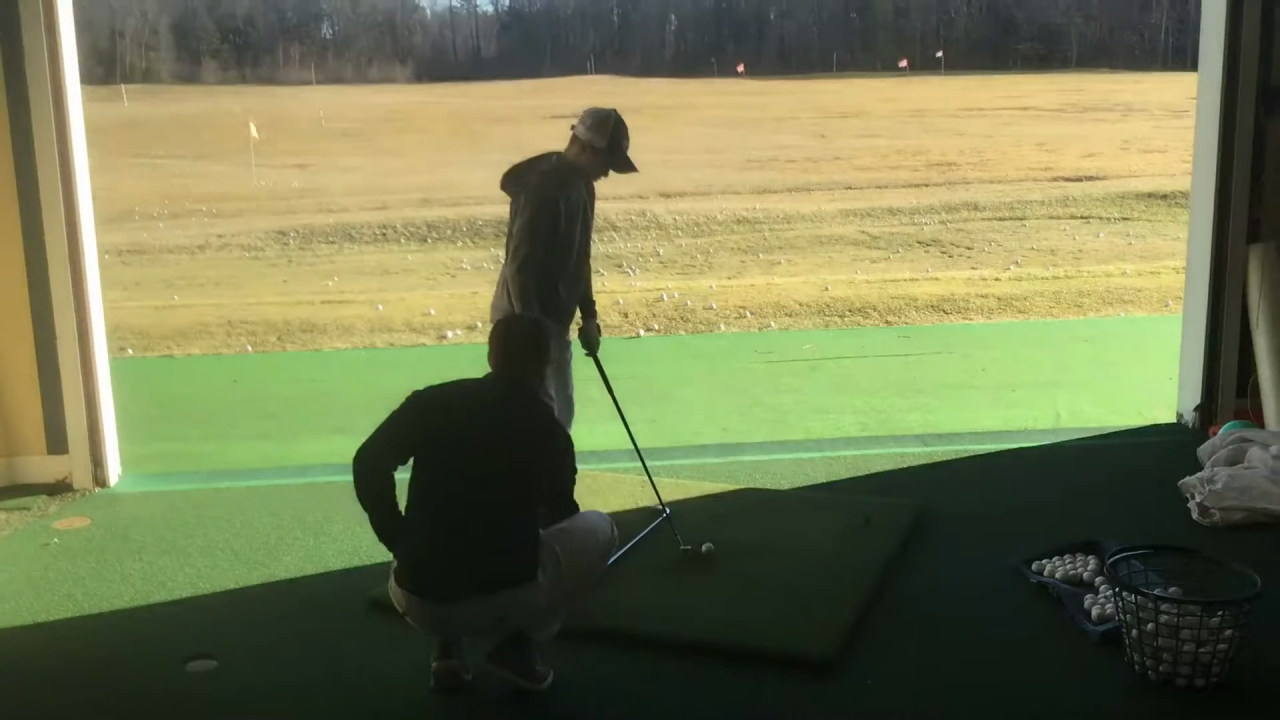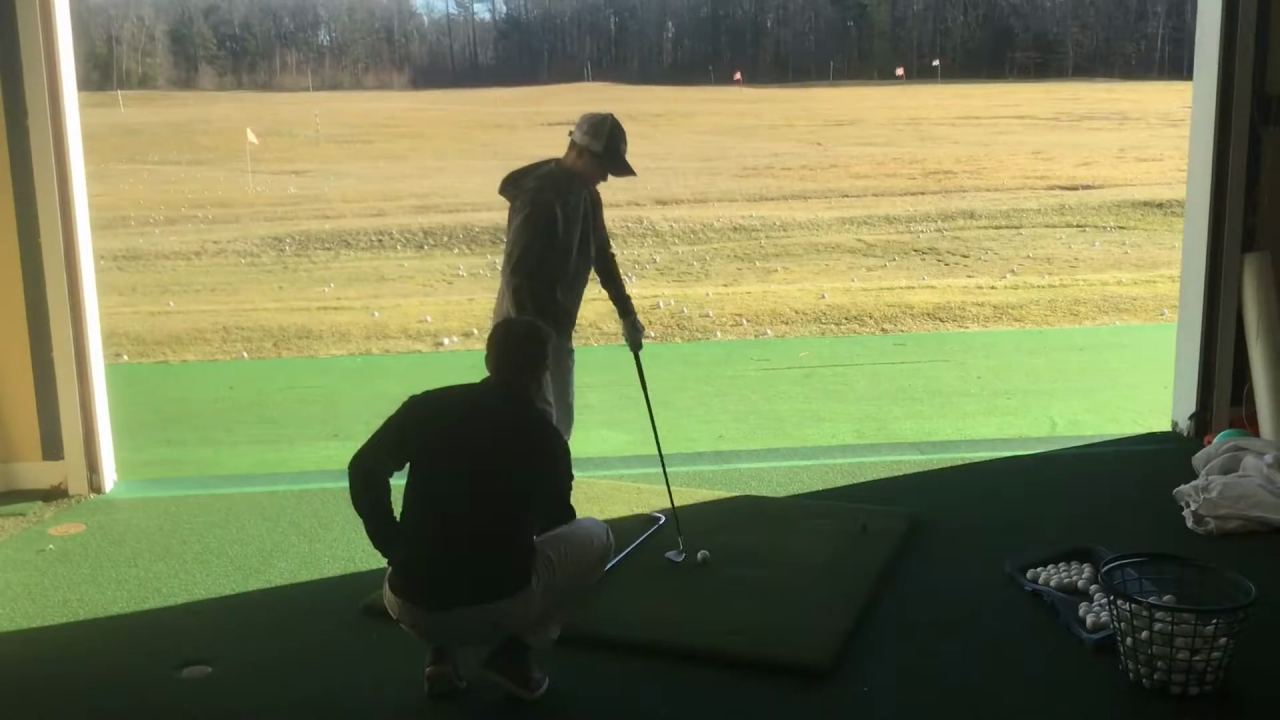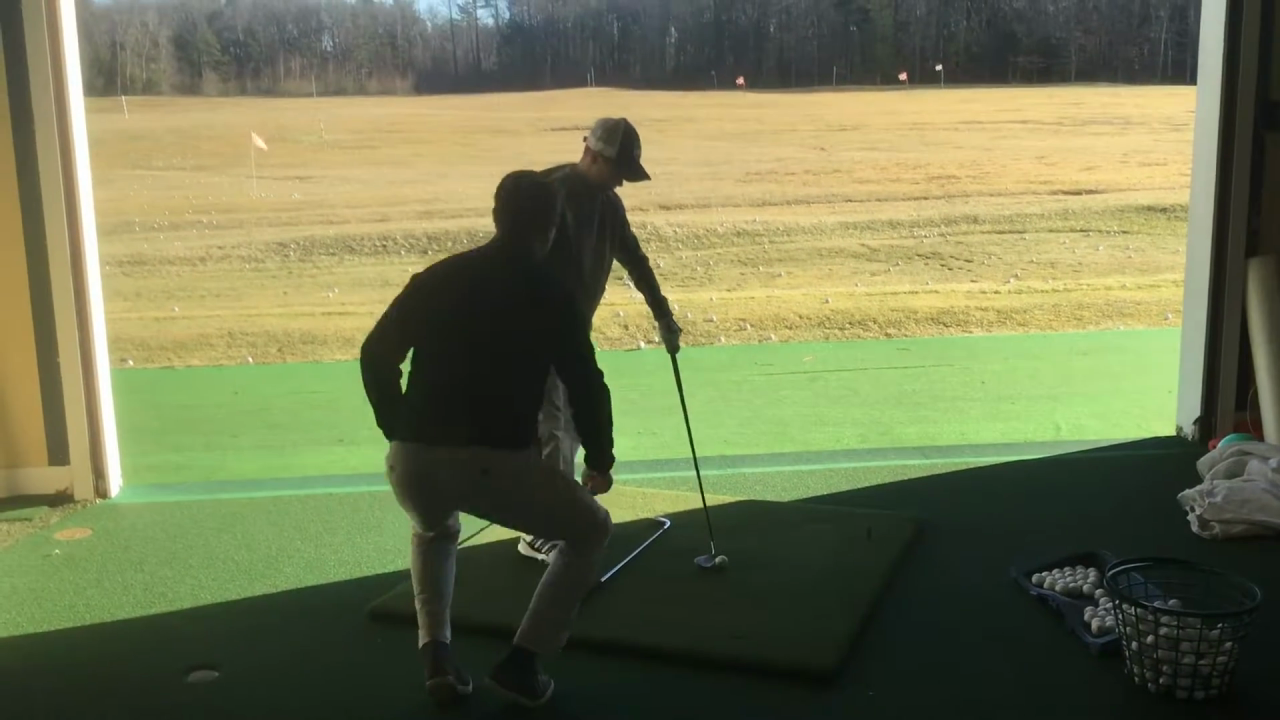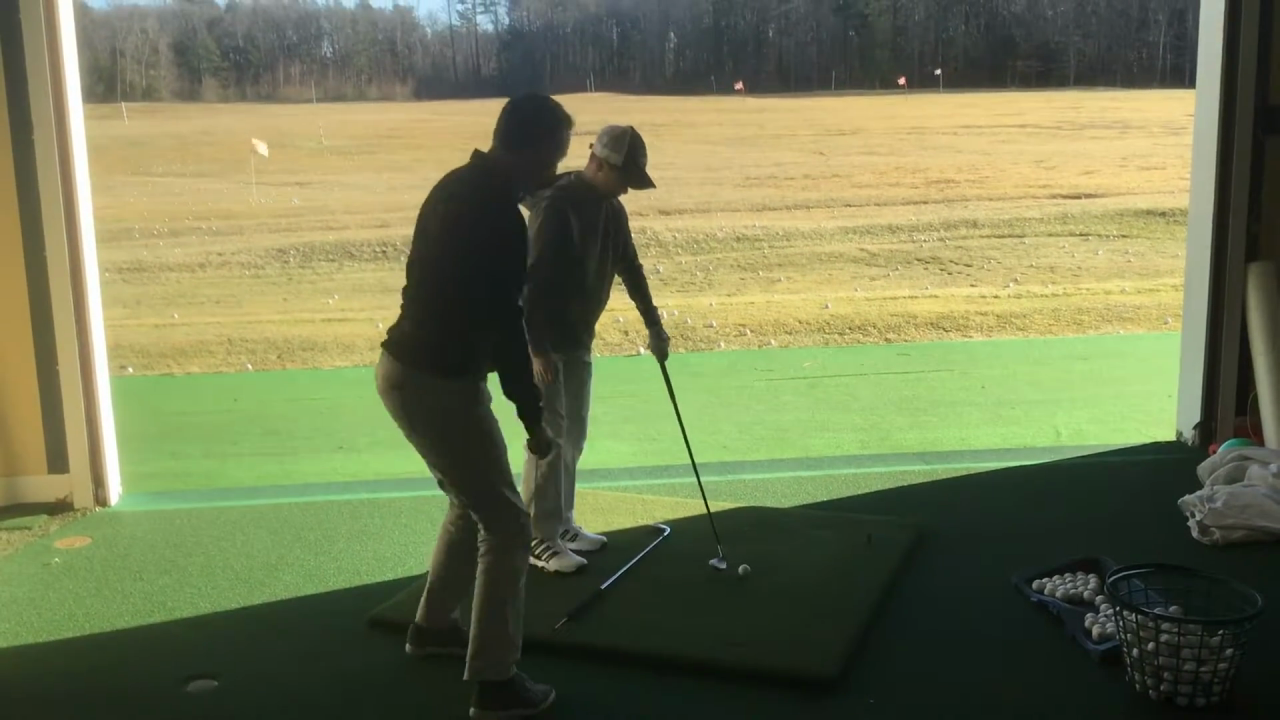
dt=0.5s
person 1, frame 1
left shoulder: (432, 402)
right shoulder: (548, 430)
left elbow: (369, 464)
right elbow: (561, 514)
left wrist: (401, 546)
left hip: (417, 602)
right hip: (507, 602)
right knee: (600, 529)
left ankle: (448, 645)
right ankle: (518, 644)
person 1, frame 2
left shoulder: (428, 408)
right shoulder: (545, 437)
left elbow: (364, 471)
right elbow: (557, 521)
left wrist: (395, 550)
left hip: (412, 607)
right hip: (499, 608)
right knee: (597, 536)
left ankle: (441, 652)
right ankle: (515, 650)
person 1, frame 3
left shoulder: (435, 277)
right shoulder: (550, 297)
left elbow: (376, 355)
right elbow: (586, 384)
left wrist: (398, 433)
right wrist: (600, 460)
left hip: (411, 459)
right hip: (497, 461)
left knee: (432, 531)
right knee: (590, 530)
left ankle: (438, 658)
right ankle: (522, 662)
person 1, frame 4
left shoulder: (454, 189)
right shoulder: (499, 216)
right elbow: (503, 323)
right wrist: (534, 418)
left hip: (402, 367)
right hip: (439, 381)
left knee: (473, 502)
right knee: (506, 525)
left ankle: (434, 624)
person 2, frame 1
left shoulder: (581, 188)
right shoulder: (540, 191)
right elbow: (520, 269)
left wrist: (589, 316)
left hip: (555, 321)
left knee: (561, 413)
person 2, frame 2
left shoulder: (586, 196)
right shoulder: (537, 197)
left elbow: (603, 257)
right elbow: (515, 274)
left wrist: (627, 313)
left hip: (558, 328)
left knee: (560, 421)
person 2, frame 3
left shoulder: (607, 202)
right shoulder: (553, 200)
left elbow: (633, 258)
left wrist: (663, 315)
left knee: (571, 427)
right knee: (547, 429)
right ankle: (538, 532)
person 2, frame 4
left shoulder: (611, 210)
right shoulder: (556, 207)
left elbow: (629, 267)
right elbow: (531, 282)
left wrist: (653, 324)
right wrist: (538, 350)
left hip: (579, 339)
right hip: (545, 342)
left knee: (573, 437)
right knee: (549, 439)
left ankle: (561, 524)
right ankle: (538, 540)
